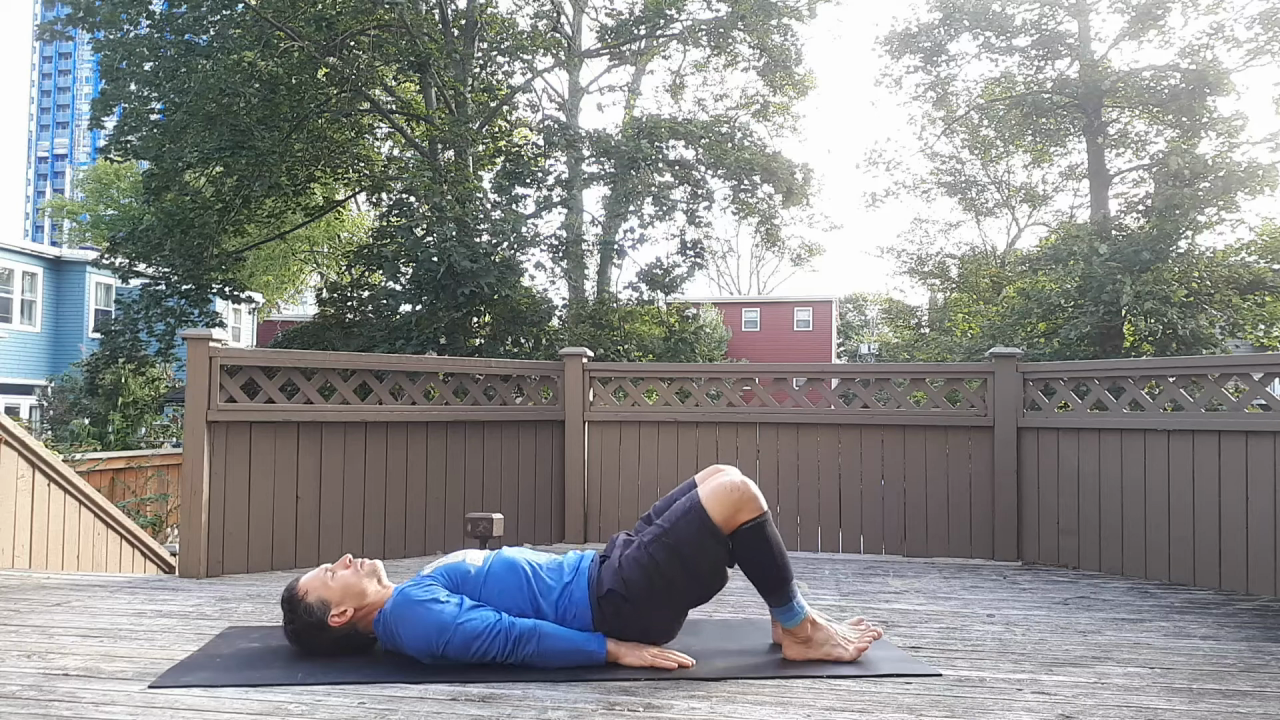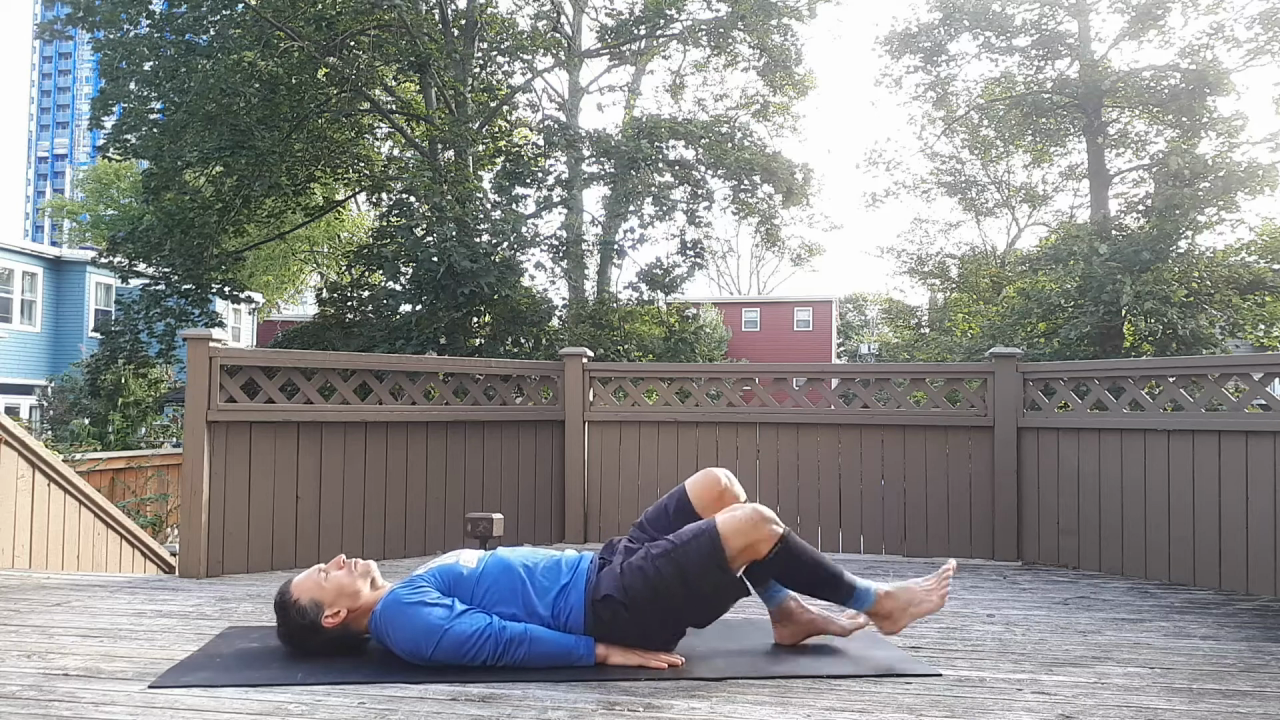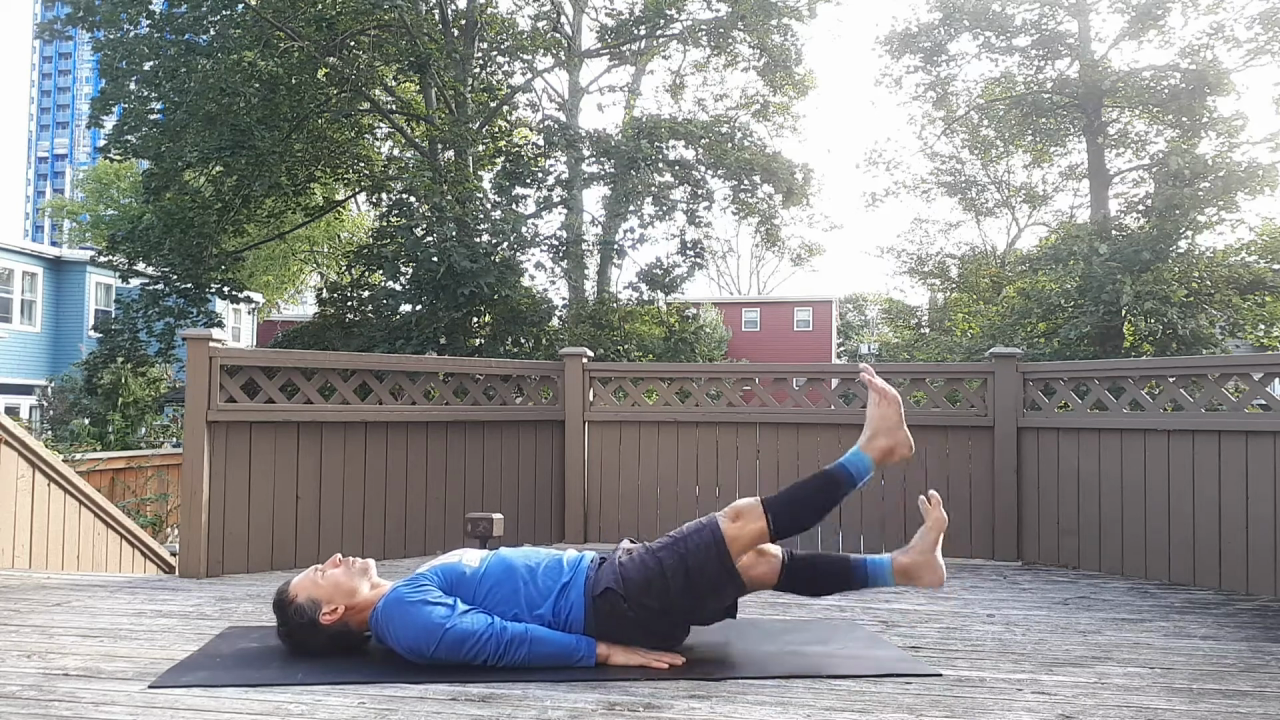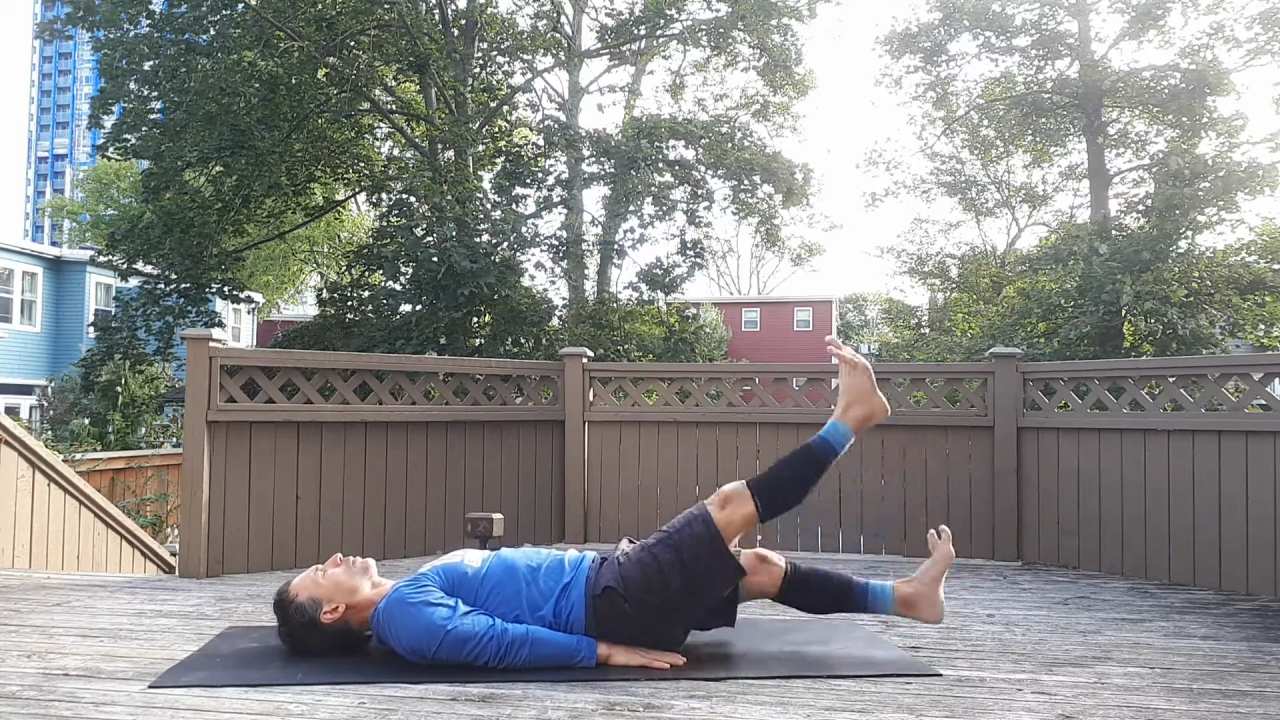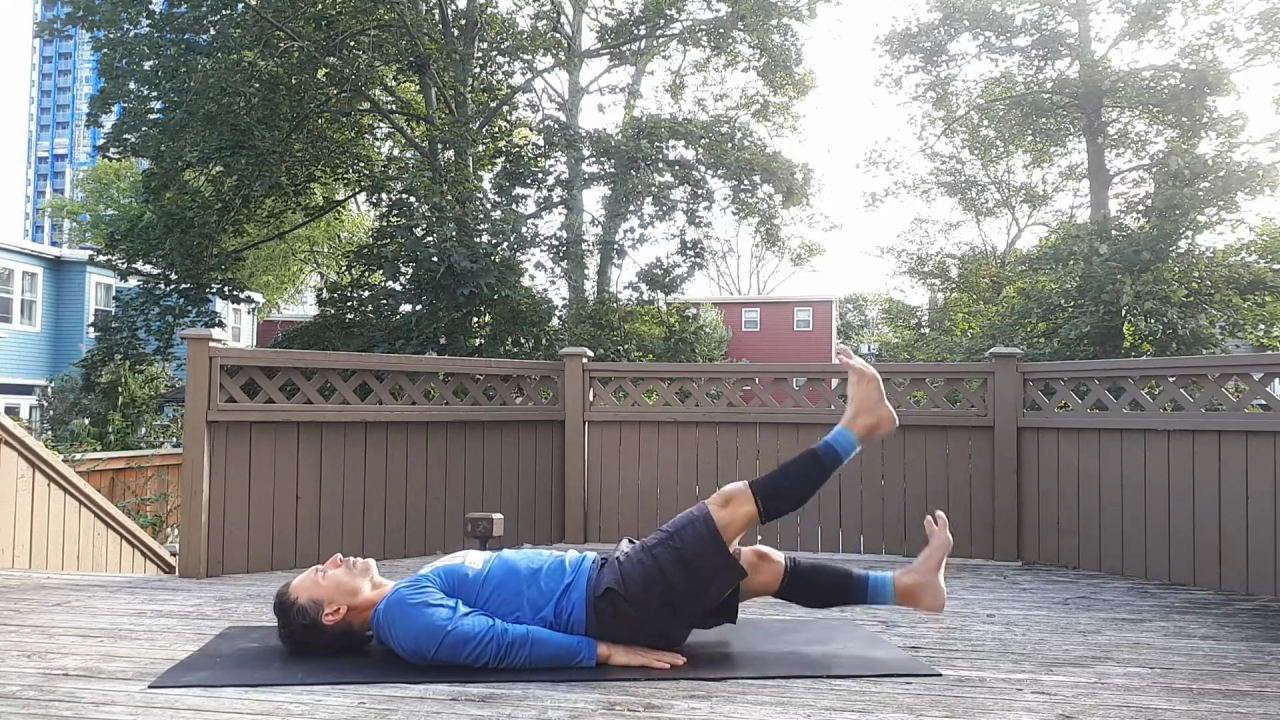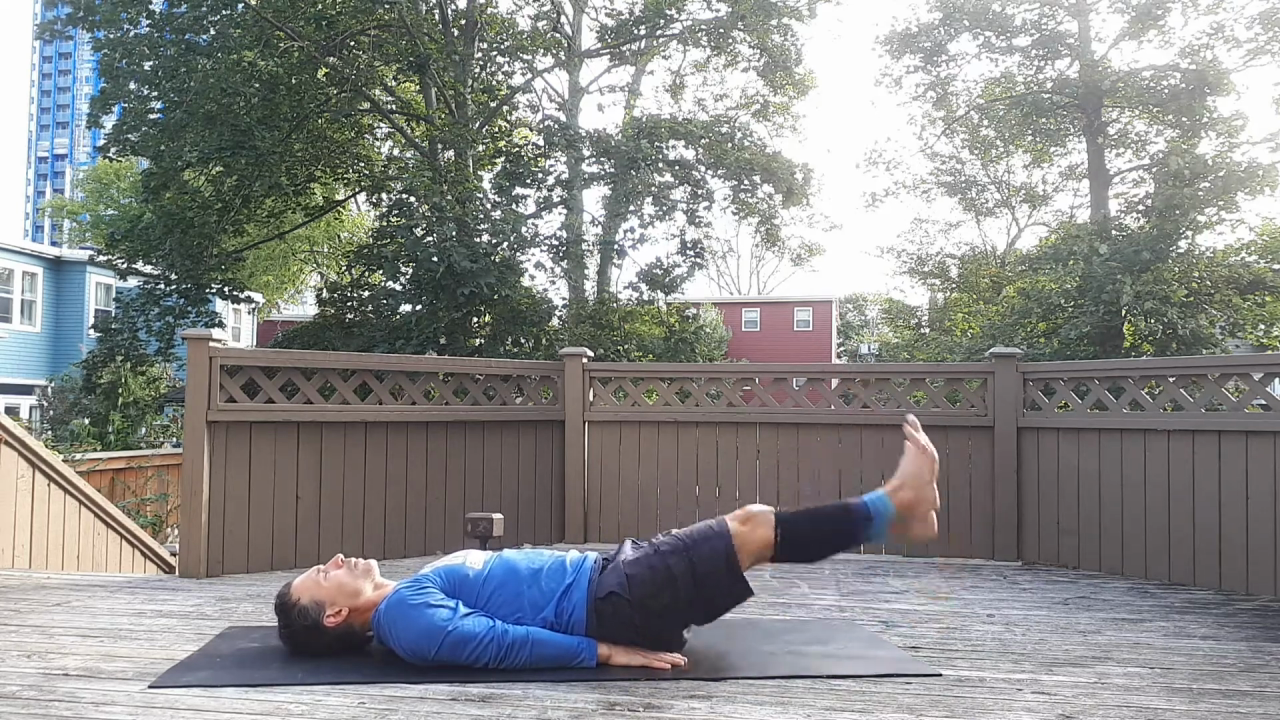
dt=0.7s
person 1, frame 1
left shoulder: (412, 596)
right shoulder: (410, 618)
right elbow: (512, 639)
right wrist: (616, 649)
left hip: (602, 574)
right hip: (615, 600)
left knee: (723, 477)
right knee: (738, 494)
left ankle: (790, 618)
right ankle: (802, 632)
person 1, frame 2
left shoulder: (408, 594)
right shoulder: (402, 620)
right elbow: (503, 641)
right wrist: (607, 650)
left hip: (602, 567)
right hip: (611, 604)
left knee: (718, 484)
right knee: (754, 523)
left ankle: (789, 615)
right ankle: (875, 601)
person 1, frame 3
left shoulder: (412, 588)
right shoulder: (405, 619)
right elbow: (504, 641)
right wrist: (607, 649)
left hip: (603, 570)
right hip: (608, 599)
left knee: (763, 558)
right knee: (745, 519)
left ankle: (902, 567)
right ankle: (872, 454)
person 1, frame 4
left shoulder: (411, 592)
right shoulder: (405, 618)
right elbow: (504, 641)
right wrist: (608, 649)
left hip: (604, 574)
right hip: (613, 603)
left knee: (761, 567)
right knee: (733, 503)
left ankle: (903, 596)
right ankle: (847, 420)
person 1, frame 5
left shoulder: (412, 592)
right shoulder: (405, 619)
right elbow: (502, 644)
right wrist: (607, 650)
left hip: (604, 576)
right hip: (612, 606)
left knee: (759, 562)
right knee: (734, 503)
left ankle: (903, 584)
right ankle: (854, 427)
person 1, frame 6
left shoulder: (407, 594)
right shoulder: (402, 618)
right elbow: (498, 643)
right wrist: (607, 651)
left hip: (602, 573)
right hip: (608, 604)
left knee: (746, 525)
right knee: (751, 529)
left ankle: (892, 509)
right ankle: (894, 502)
